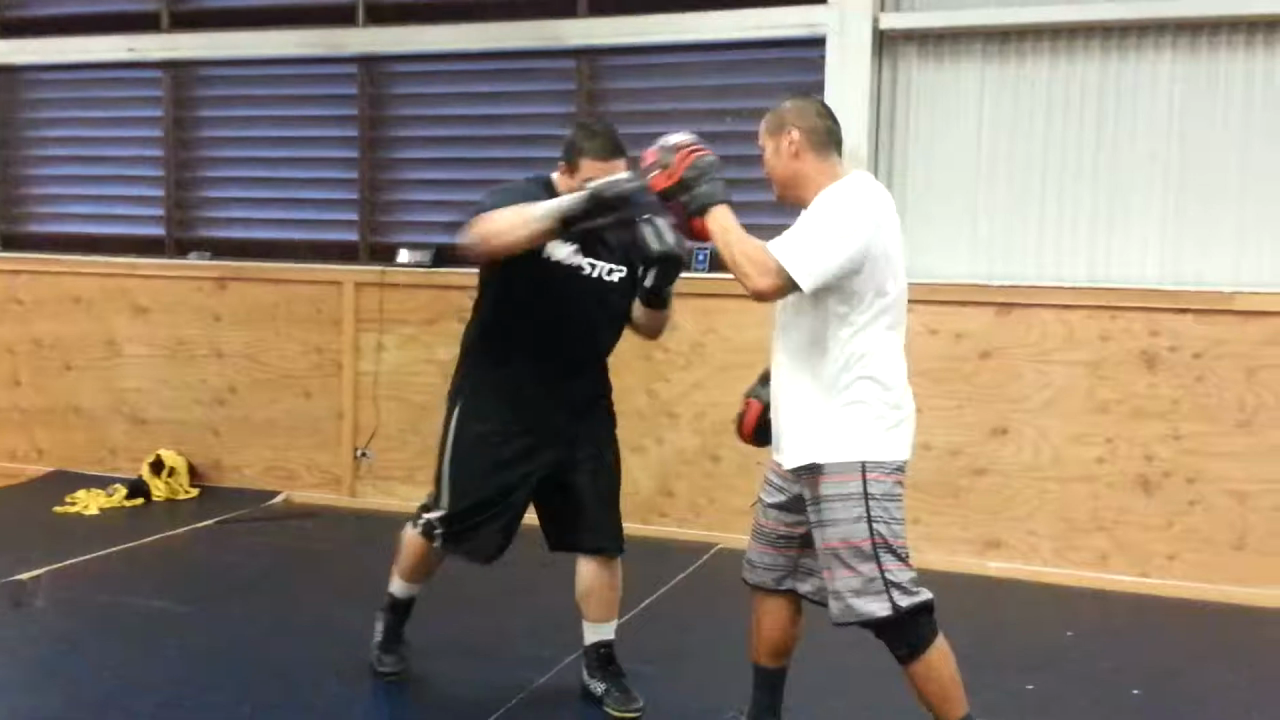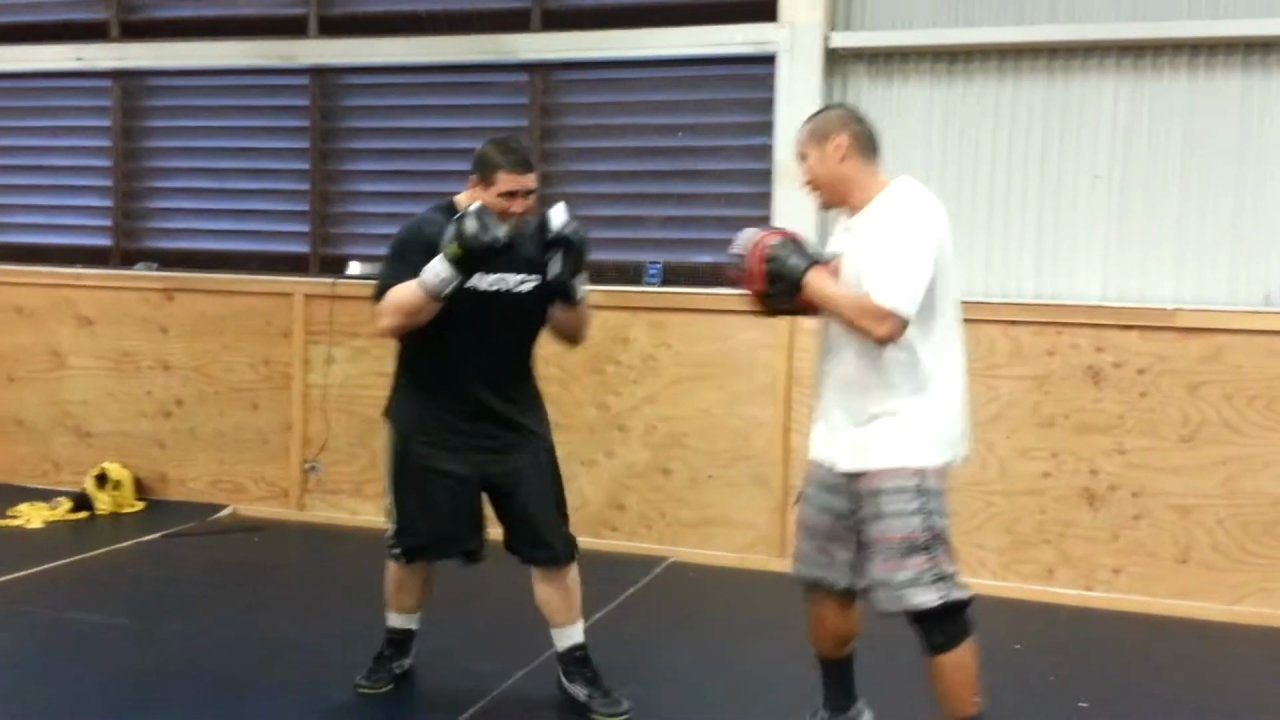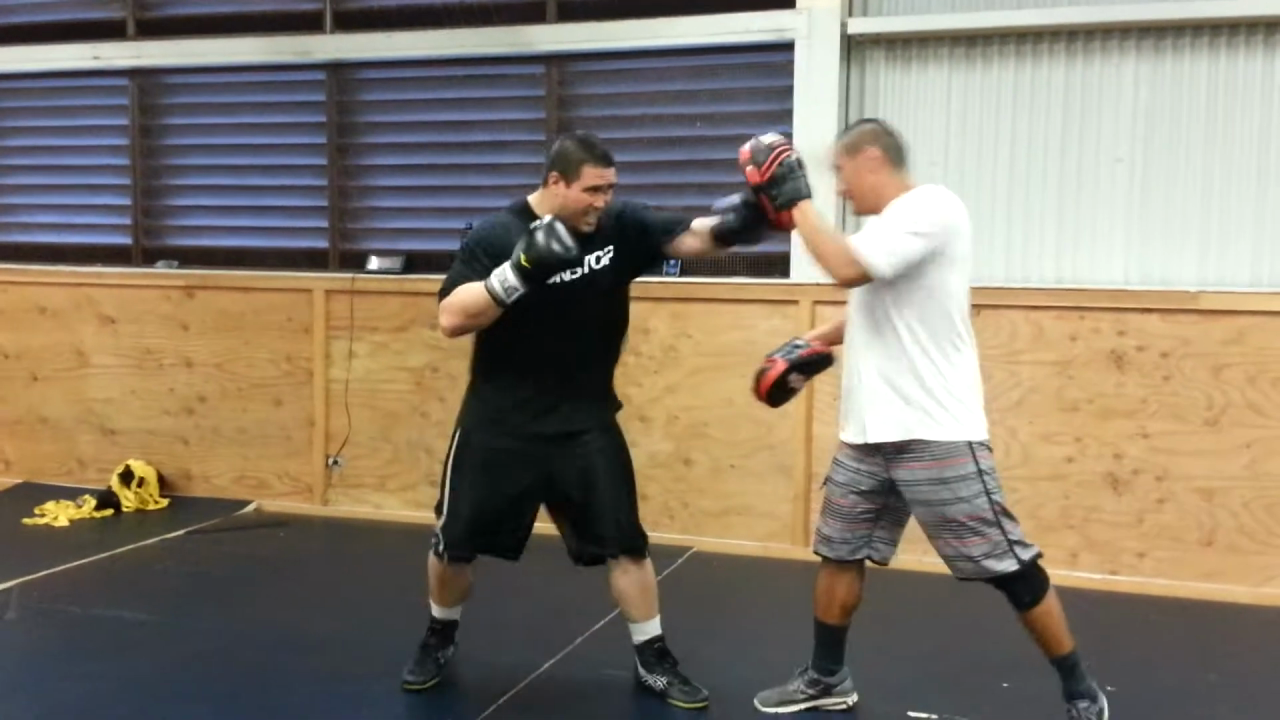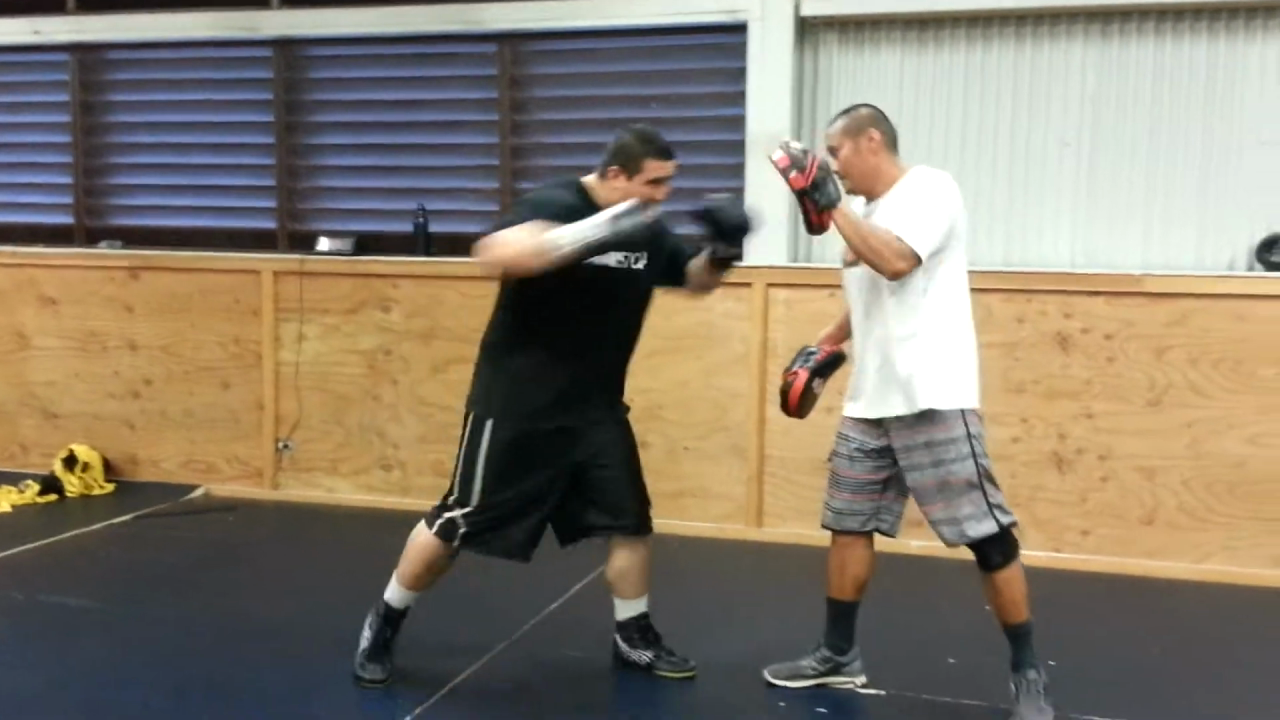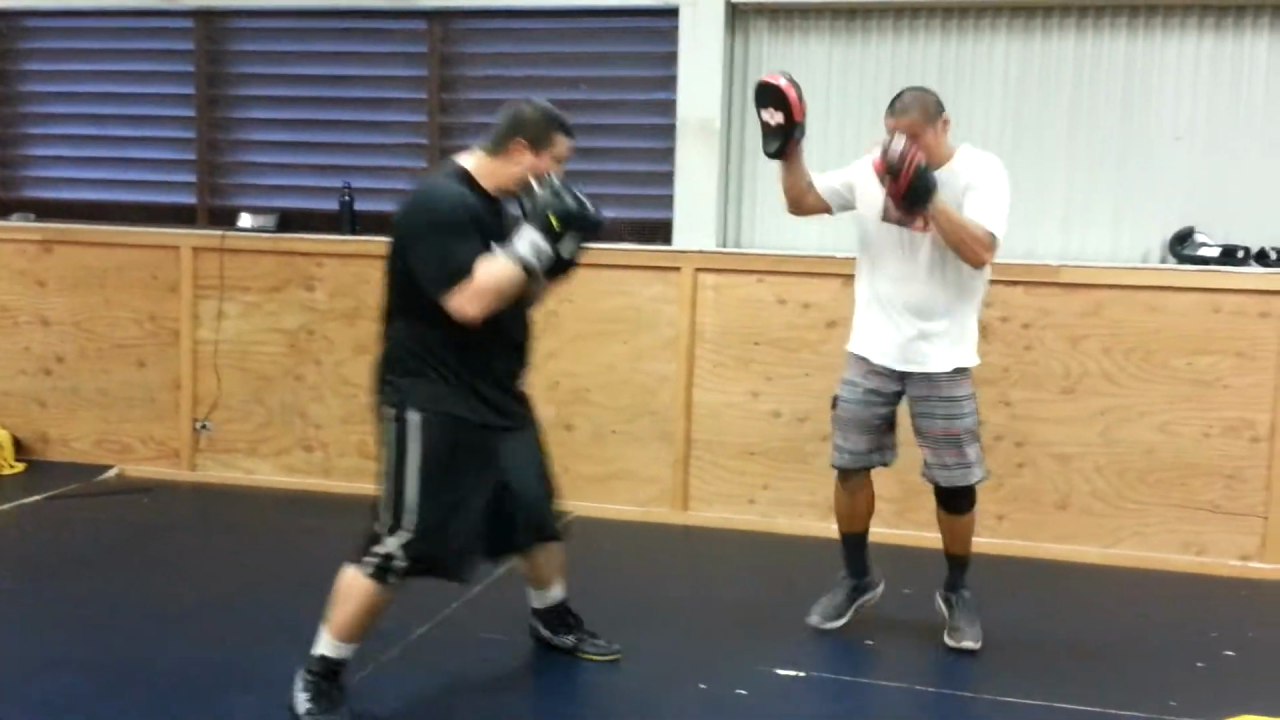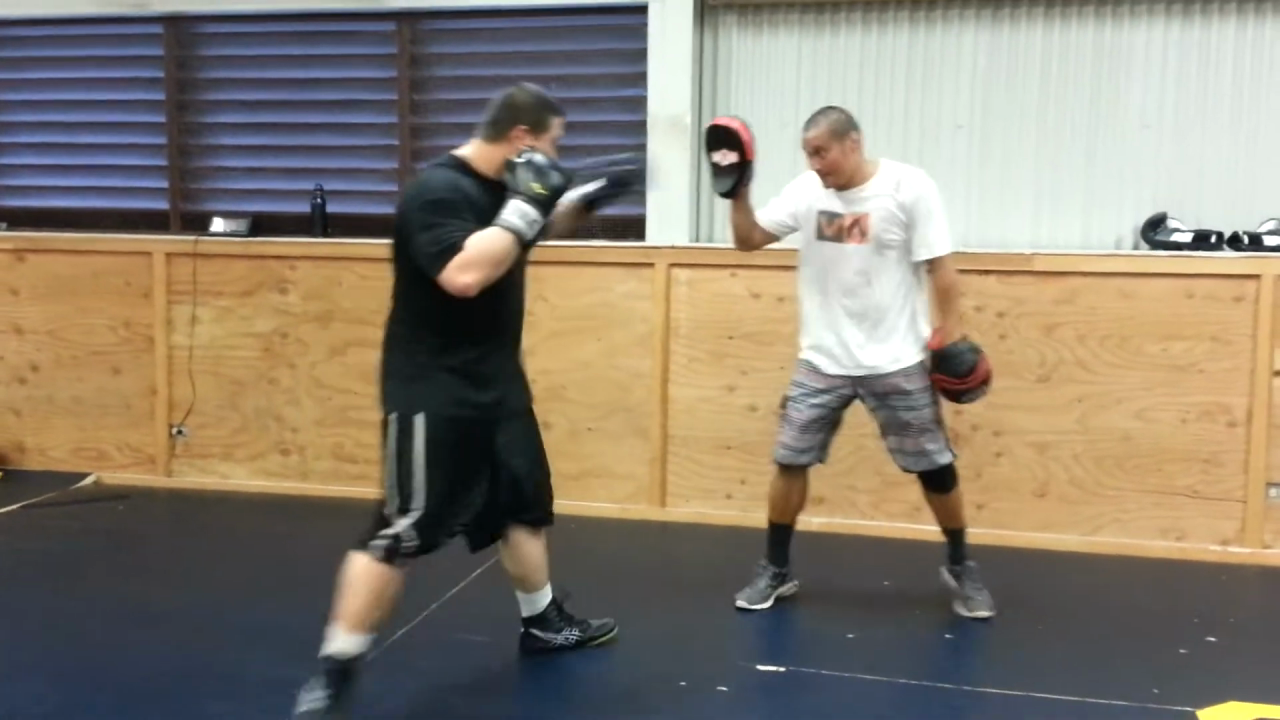
dt=0.7s
person 1, frame 1
left shoulder: (626, 231)
right shoulder: (525, 203)
left elbow: (649, 328)
right elbow: (482, 236)
left wrist: (659, 277)
right wrist: (581, 201)
left hip: (580, 413)
right hip: (494, 407)
left knee: (600, 540)
right knee: (443, 525)
left ankle: (601, 665)
right ankle: (393, 616)
person 1, frame 2
left shoulder: (539, 241)
right shoulder: (424, 233)
left elbow: (573, 332)
right elbow: (391, 319)
left wrist: (566, 273)
right wrist: (452, 260)
left hip: (515, 424)
right hip: (431, 425)
left knee: (550, 546)
right knee: (414, 544)
left ankle: (576, 668)
right ankle: (397, 648)
person 1, frame 3
left shoulder: (620, 224)
right shoulder: (495, 234)
left elbow: (695, 237)
right elbow: (450, 319)
left wrist: (738, 218)
right wrist: (521, 267)
left hip: (586, 424)
right hip: (499, 422)
left knee: (623, 544)
right knee: (455, 542)
left ankle: (654, 659)
right ankle: (438, 639)
person 1, frame 4
left shoulder: (649, 227)
right shoulder: (553, 207)
left elbow: (699, 279)
right elbow: (498, 253)
left wrist: (724, 244)
right wrist: (598, 230)
left hip: (590, 402)
right hip: (516, 400)
left knee: (626, 520)
right knee: (462, 522)
left ankle: (635, 637)
right ankle: (384, 623)
person 1, frame 5
left shoulder: (495, 205)
right shoulder: (440, 204)
left elbow: (520, 296)
right elbow: (470, 301)
left wrist: (561, 249)
right wrist: (538, 234)
left hip: (494, 399)
right hip: (430, 403)
left knee: (537, 517)
right knee: (402, 547)
left ankle: (553, 620)
person 1, frame 6
left shoulder: (491, 180)
right shoulder: (438, 191)
left elbow: (549, 215)
right elbow: (466, 274)
left wrist: (592, 195)
right wrist: (529, 205)
left hip: (494, 381)
right hip: (435, 389)
left knee: (525, 505)
right knee: (402, 531)
left ankle: (544, 620)
person 2, frame 1
left shoulder: (855, 202)
right shoulder: (830, 210)
left elbow: (765, 279)
left wrist: (710, 204)
right wrist: (781, 376)
left hip: (853, 447)
right hip: (803, 443)
left knee: (888, 606)
right knee: (771, 577)
person 2, frame 2
left shoulder: (907, 214)
right shoulder: (859, 221)
left elbow: (883, 321)
left wrist: (801, 270)
right wrist: (801, 272)
left hip: (900, 447)
right hip: (841, 443)
left knee: (928, 601)
right knee: (823, 580)
person 2, frame 3
left shoulder: (930, 210)
right shoulder: (886, 223)
left elbow: (844, 268)
left wrist: (795, 200)
right wrist: (808, 345)
left hip: (938, 433)
right hip: (870, 431)
left knee: (1007, 566)
right knee: (838, 550)
person 2, frame 4
left shoulder: (929, 189)
right shoulder: (863, 215)
left elbow: (896, 263)
left wrist: (832, 202)
right wrist: (820, 348)
left hip: (934, 400)
right hip: (869, 402)
left knee: (984, 532)
right knee: (848, 524)
left ankle: (1028, 671)
right ankle: (839, 654)
person 2, frame 5
left shoulder: (981, 171)
right shoulder: (876, 167)
left elbow: (979, 251)
right elbow: (802, 201)
left wrist: (927, 195)
right wrist: (789, 153)
left hip: (942, 357)
right hip: (872, 350)
left knee: (955, 482)
right knee: (850, 464)
left ankle: (957, 594)
right ankle: (858, 579)
person 2, frame 6
left shoulder: (908, 186)
right shoulder: (806, 191)
left elbow: (941, 262)
right elbow: (747, 239)
left wrist: (951, 332)
right wrist: (737, 189)
left hip: (896, 362)
right hip: (823, 359)
left knee: (935, 465)
right knee: (790, 460)
left ankle: (961, 568)
right ankle: (775, 571)
